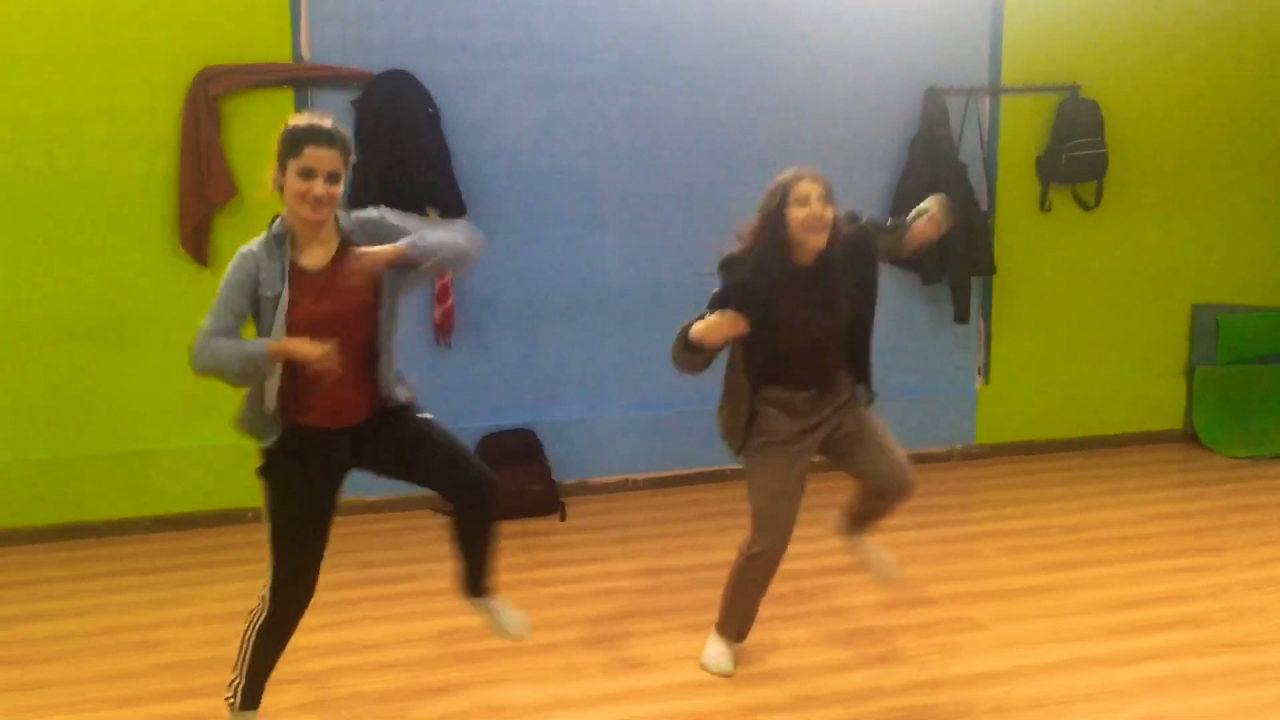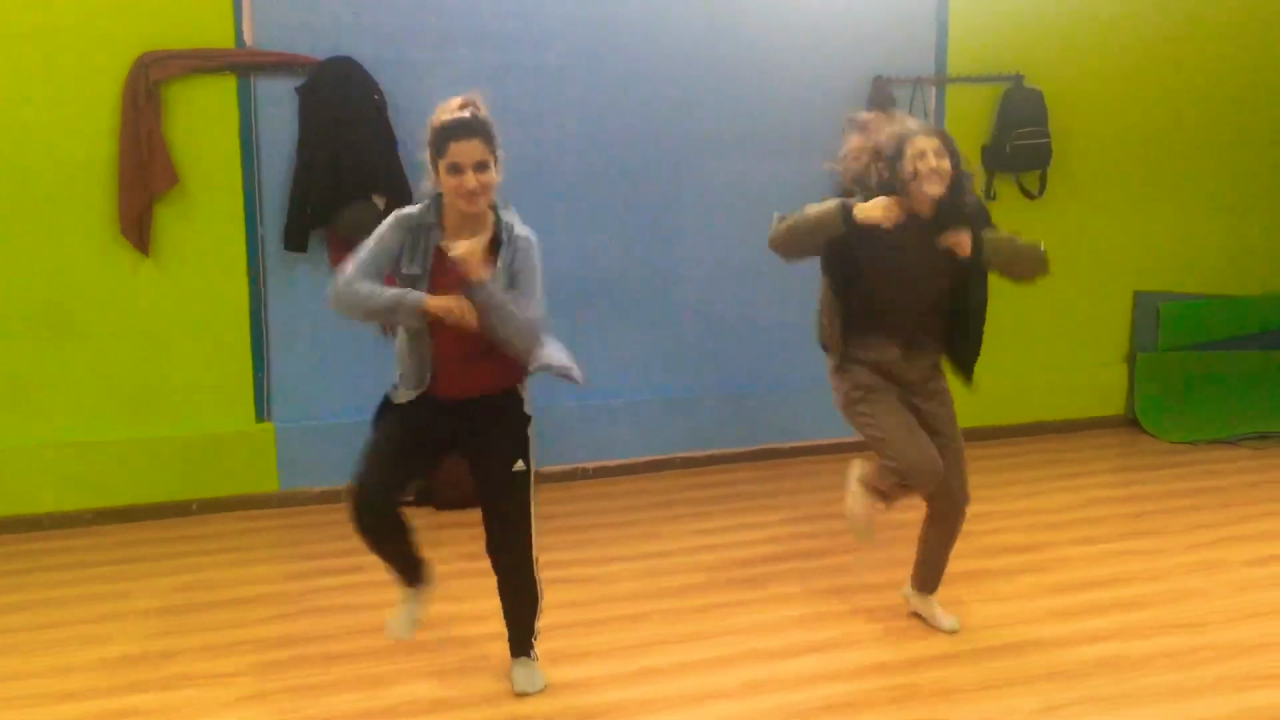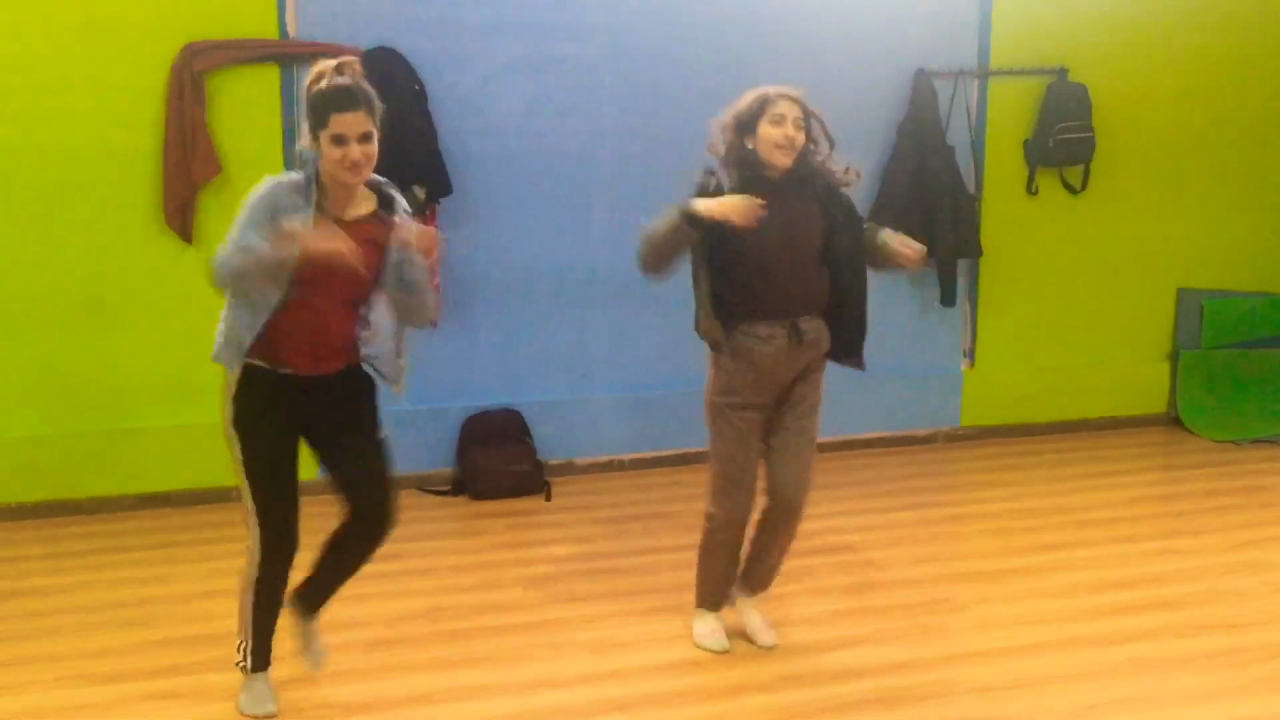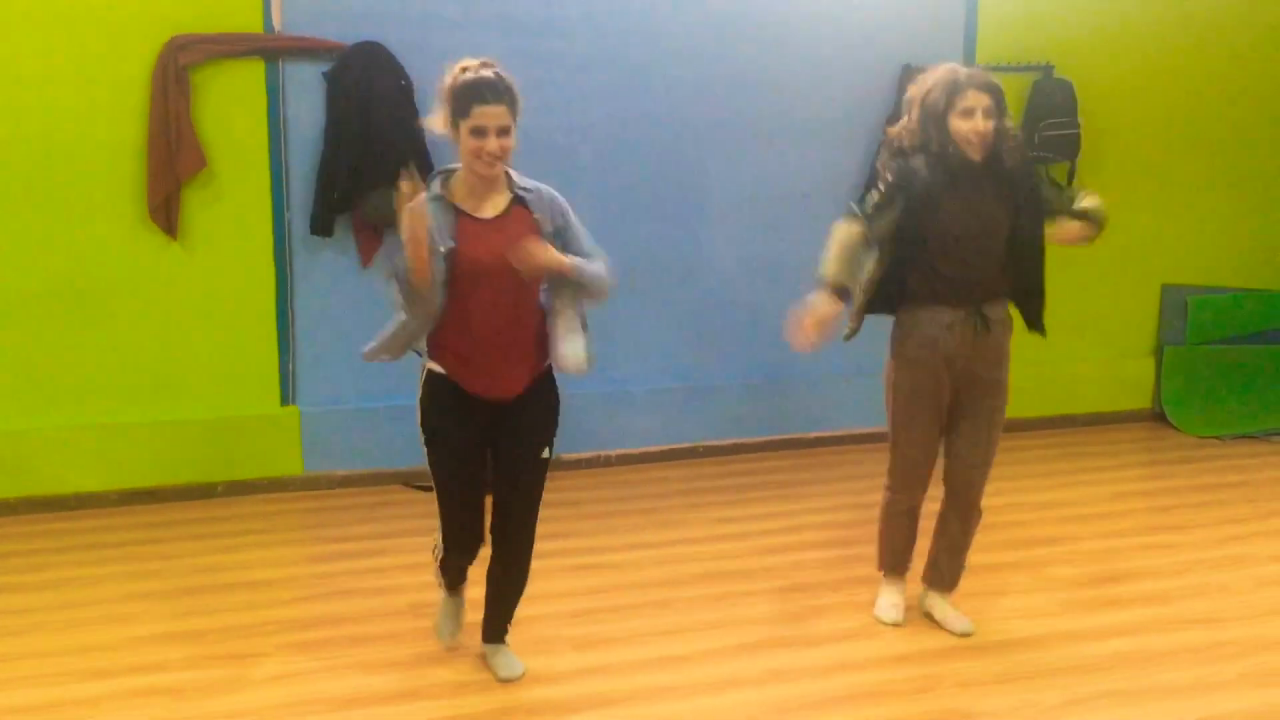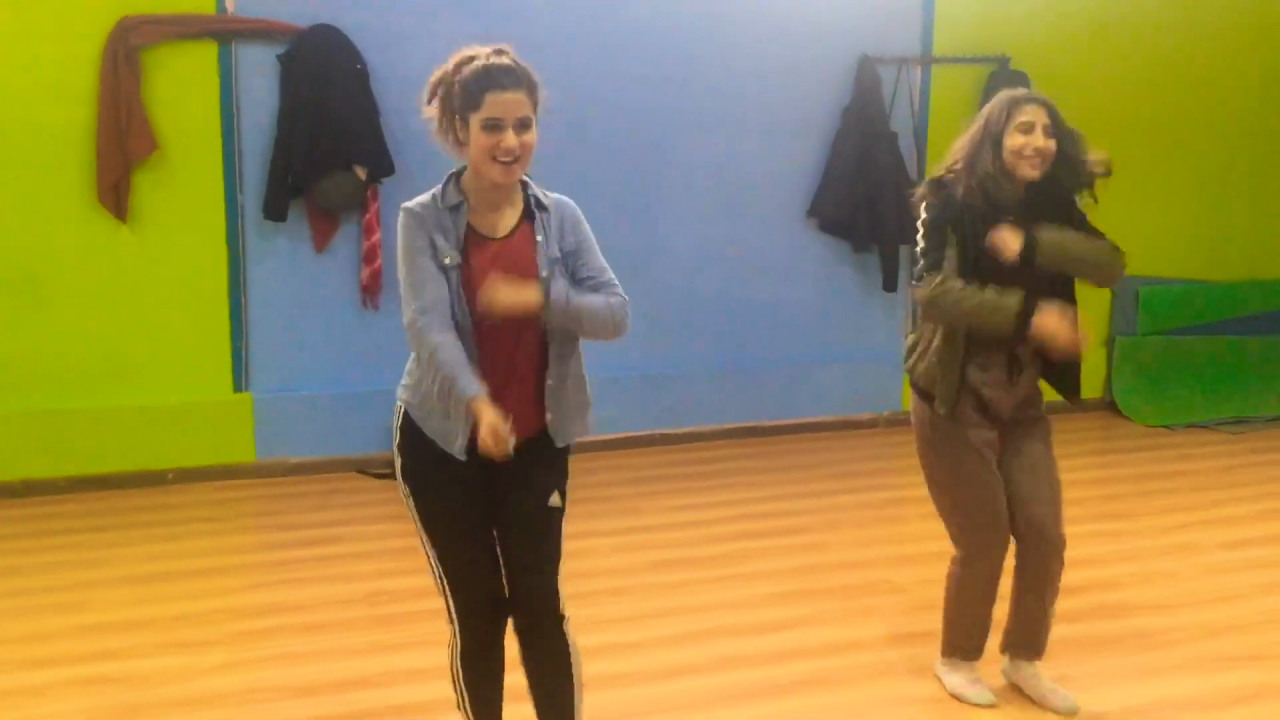
dt=1s
person 1, frame 1
left shoulder: (373, 230)
right shoulder: (258, 263)
left elbow: (460, 245)
right elbow: (212, 351)
left wrist: (397, 254)
right wrist: (289, 348)
left hip: (379, 418)
right hip: (302, 437)
left knee: (476, 487)
right knee: (292, 588)
left ankle: (477, 589)
person 1, frame 2
left shoulder: (518, 240)
right shoulder: (409, 227)
left elbow: (525, 337)
right elbow: (347, 293)
left wrist: (480, 276)
right wrist: (427, 302)
left hip: (495, 406)
right hip: (422, 397)
left knee: (509, 542)
right knee: (369, 505)
left ankle: (524, 652)
right ankle: (416, 582)
person 1, frame 3
left shoulder: (393, 210)
right shoulder: (282, 194)
left elbow: (420, 313)
right elbow: (226, 270)
left wrist: (420, 264)
right wrist: (294, 242)
left hip: (342, 379)
right hip: (268, 382)
left knee: (374, 514)
right knee: (274, 539)
left ankle: (307, 605)
person 1, frame 4
left shoulder: (542, 201)
right shoulder: (429, 205)
left elbow: (600, 281)
right elbow: (419, 302)
left wrist: (559, 263)
right wrist: (415, 246)
left hip: (530, 391)
right hip: (455, 388)
left knee: (517, 528)
right knee: (461, 524)
left ankle: (496, 635)
right ankle: (452, 595)
person 1, frame 5
left shoulder: (560, 215)
right shoulder: (421, 220)
left elbow: (615, 313)
right elbow: (427, 328)
left wrist: (541, 301)
right wrist: (476, 405)
left hip: (535, 436)
right hip: (441, 437)
left knee: (536, 601)
right knee: (474, 608)
person 2, frame 1
left shoulder: (850, 247)
right shoulder: (751, 278)
left elbow: (910, 229)
right elbow: (691, 361)
left wrist: (931, 217)
right wrist: (697, 336)
left hip: (840, 400)
right hip: (775, 416)
left knee: (895, 477)
right knee: (768, 540)
left ankle: (856, 528)
right ankle: (727, 634)
person 2, frame 2
left shoulder: (966, 222)
right shoulder: (869, 225)
left elbow: (1035, 262)
right elbow: (783, 240)
left wrist: (980, 243)
right wrist: (848, 213)
left hip: (925, 375)
right hip: (866, 372)
left knee: (952, 494)
right knee: (922, 471)
left ankle: (923, 595)
right ankle: (869, 480)
person 2, frame 3
left shoulder: (820, 191)
right shoulder: (720, 195)
left elbow: (864, 242)
right elbow: (652, 258)
left wrist: (893, 247)
right wrist: (694, 212)
left hip: (805, 363)
right hip: (744, 360)
left knee: (790, 496)
right knee: (729, 500)
left ankle: (749, 596)
right ankle: (709, 608)
person 2, frame 4
left shoulder: (1014, 174)
right shoulder: (912, 176)
left elbow: (1077, 205)
right elbow: (855, 232)
left wrist: (1084, 217)
right wrist: (830, 292)
left hip: (989, 343)
right hip: (924, 343)
left knee: (968, 484)
right knee: (911, 476)
left ankle: (939, 591)
right ankle: (891, 580)
person 2, frame 5
left shoulder: (1054, 205)
right shoulder: (947, 201)
left elbow: (1108, 260)
right elbow: (933, 292)
left wrist: (1032, 249)
right wrist: (1026, 313)
left hip: (1021, 393)
right hip: (952, 393)
left knee: (1044, 537)
right knee: (981, 540)
left ankle: (1023, 660)
right ankle: (956, 659)
